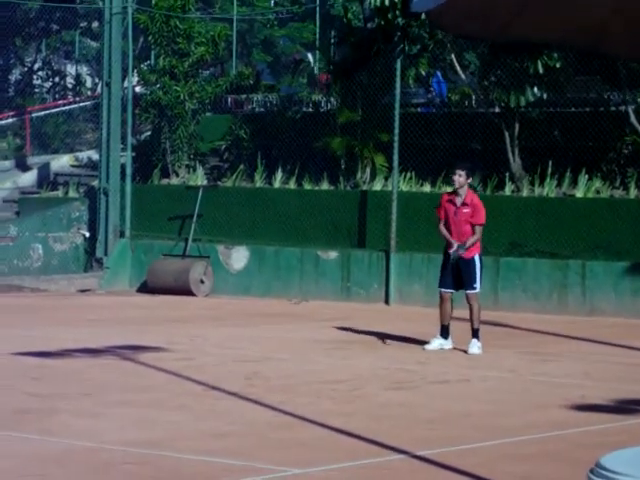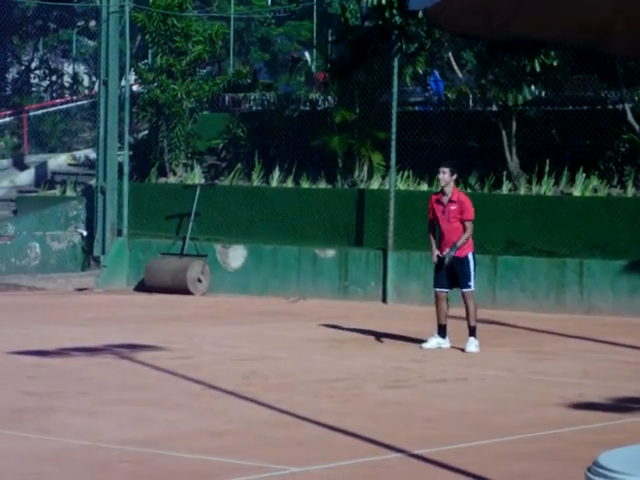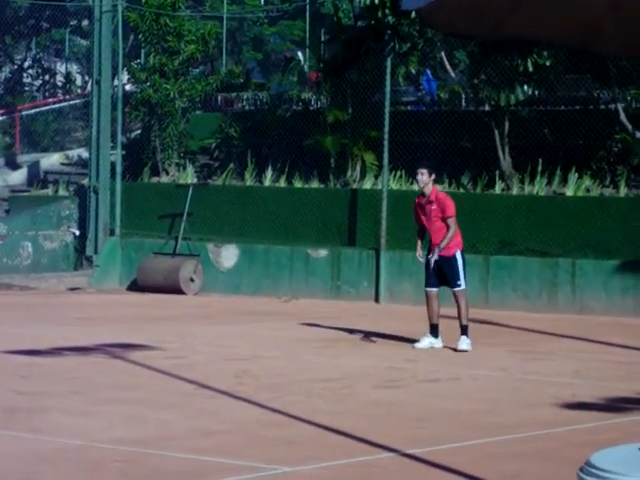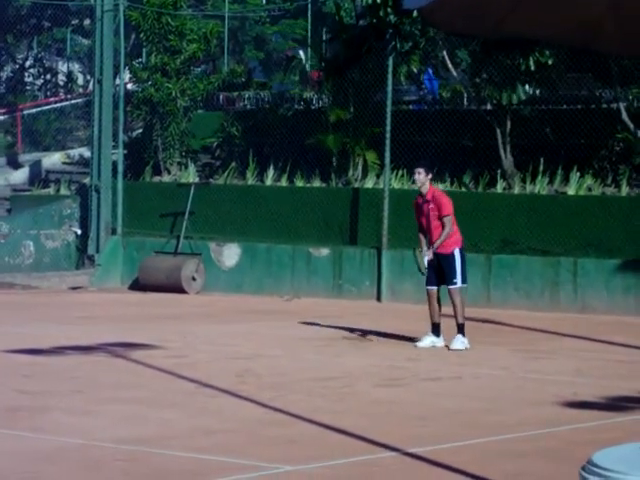
dt=0.2s
person 1, frame 1
left shoulder: (476, 203)
right shoulder: (445, 199)
left elbow: (478, 235)
right elbow: (441, 225)
left wrist: (462, 247)
right wrist: (452, 242)
left hip: (470, 255)
right hip: (450, 253)
left knee: (472, 296)
right knee: (444, 295)
left ankle: (475, 340)
right ankle: (444, 338)
person 1, frame 2
left shoulder: (463, 200)
right shoulder: (434, 199)
left elbow: (469, 231)
left wrist: (454, 248)
right wrist: (434, 247)
left hip: (462, 253)
right hip: (442, 254)
left knee: (467, 294)
right knee: (440, 294)
left ankle: (473, 338)
right ankle: (441, 336)
person 1, frame 3
left shoulder: (443, 199)
right shoulder: (418, 202)
left elbow: (453, 228)
left wrist: (439, 249)
right wrist: (419, 247)
left hip: (451, 251)
right hip: (433, 253)
left knee: (458, 292)
right knee: (430, 292)
left ankle: (465, 337)
right ankle: (434, 336)
person 1, frame 4
left shoulder: (440, 198)
right shoulder: (417, 201)
left elbow: (449, 227)
left wrist: (432, 248)
right wrist: (424, 247)
left hip: (451, 249)
right hip: (433, 251)
left knee: (454, 290)
right knee: (431, 291)
left ankle: (461, 336)
right ankle: (436, 335)
